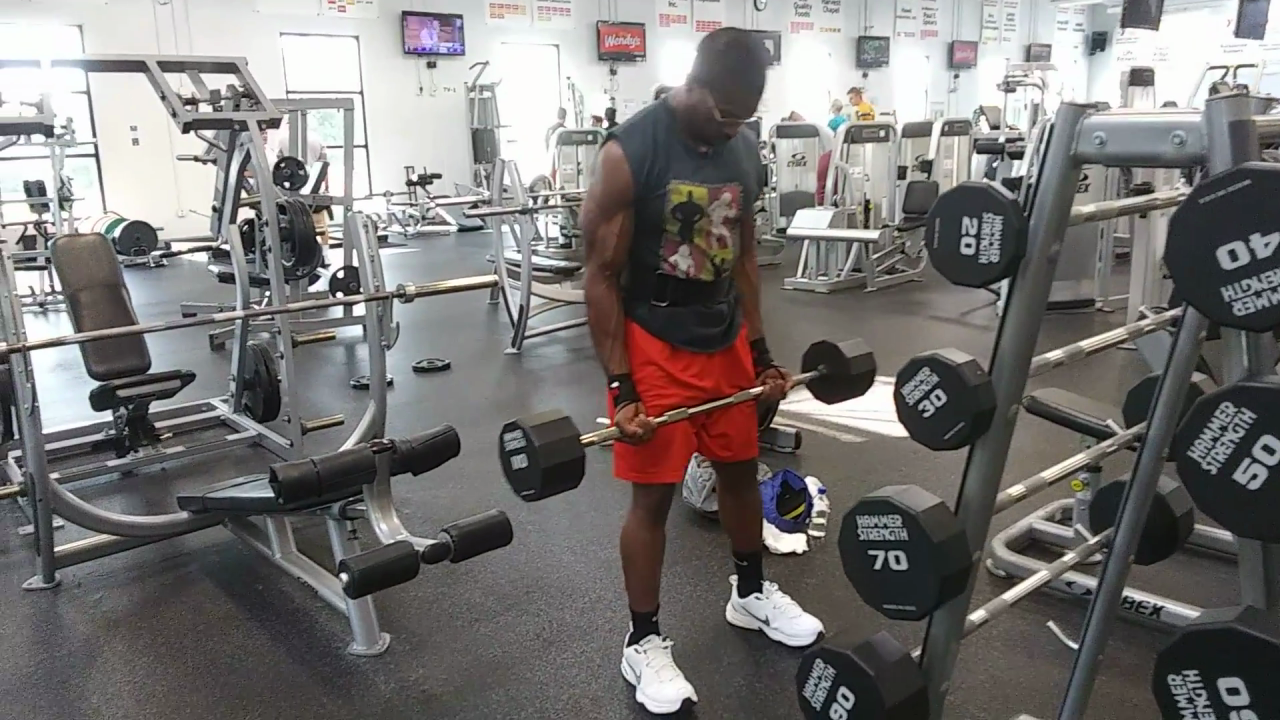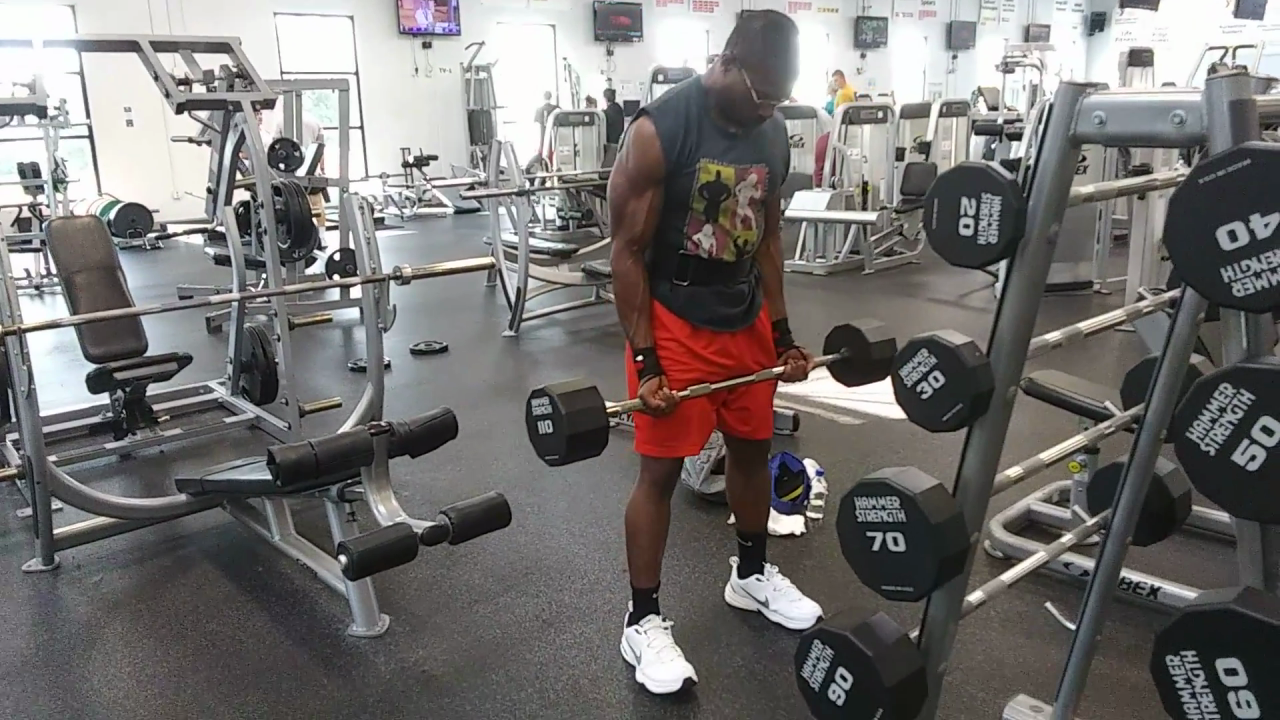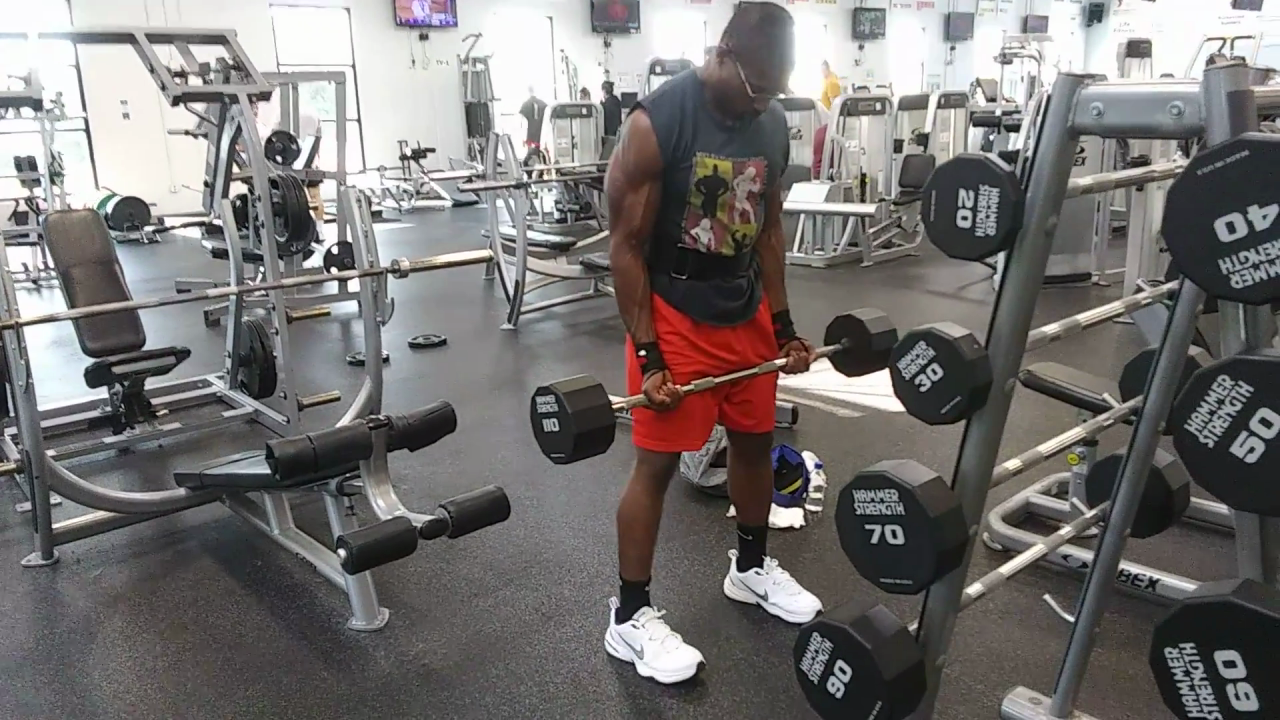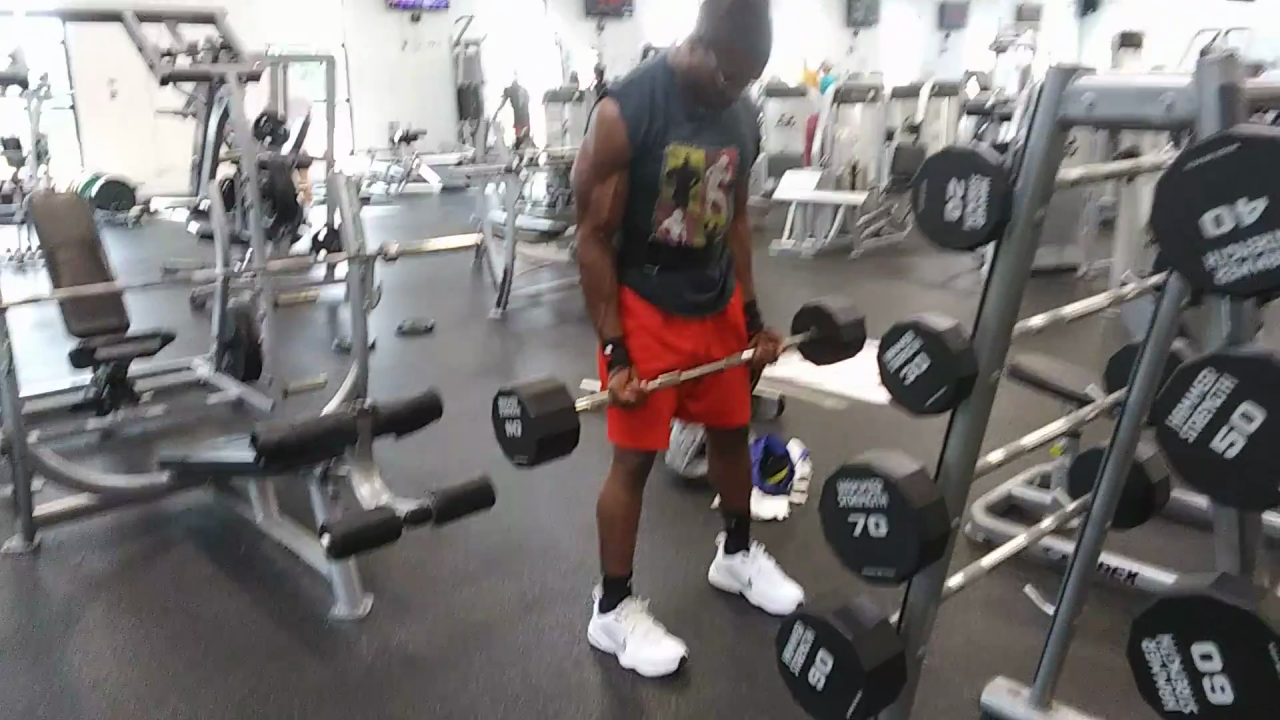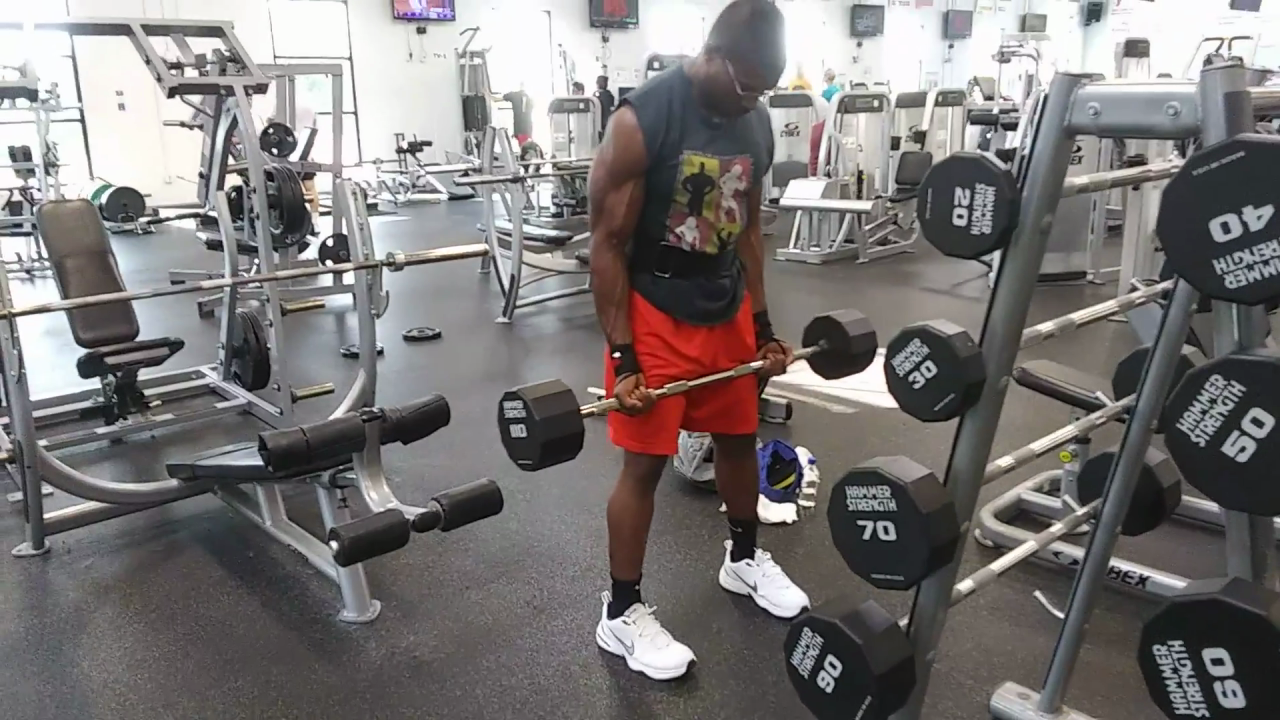
dt=0.3s
person 1, frame 1
left shoulder: (744, 152)
right shoulder: (629, 153)
right elbow: (601, 276)
left wrist: (760, 351)
right wrist: (620, 388)
left hip: (726, 340)
right hip: (654, 346)
left knee: (741, 471)
right knee: (653, 494)
left ankle: (750, 592)
right ankle: (643, 643)
person 1, frame 2
left shoulder: (773, 135)
right shoulder: (659, 129)
right elbow: (626, 251)
left wrist: (782, 332)
right wrist: (645, 361)
left hip: (746, 320)
right hip: (674, 321)
left knee: (753, 448)
right knee: (660, 469)
left ankle: (751, 574)
right ankle: (642, 621)
person 1, frame 3
left shoulder: (772, 126)
right shoulder: (656, 122)
right elbow: (626, 246)
left wrist: (784, 325)
right wrist: (649, 356)
left hip: (746, 313)
right hip: (674, 315)
left knee: (755, 443)
right knee: (657, 462)
left ankle: (751, 566)
right ankle: (631, 615)
person 1, frame 4
left shoulder: (742, 113)
right shoulder: (625, 111)
right elbow: (594, 238)
left wrist: (752, 316)
right wrist: (613, 352)
left hip: (717, 303)
right hip: (644, 307)
left knee: (733, 431)
right knee: (635, 456)
left ankle: (737, 554)
right ankle: (613, 609)
person 1, frame 5
left shoulder: (755, 124)
right shoulder: (642, 120)
right elbow: (608, 245)
left wrist: (761, 326)
right wrist: (621, 358)
left hip: (727, 310)
right hip: (655, 315)
left knee: (740, 439)
right knee: (644, 462)
left ankle: (744, 558)
right ankle: (622, 613)
